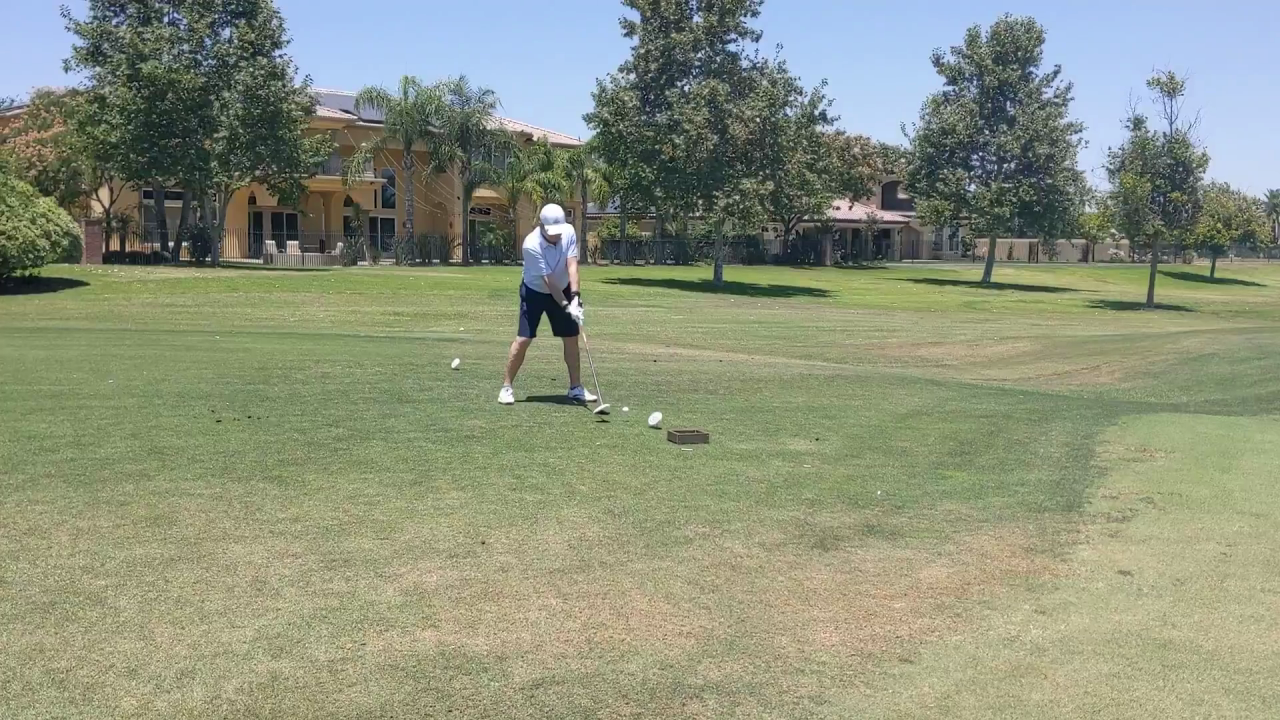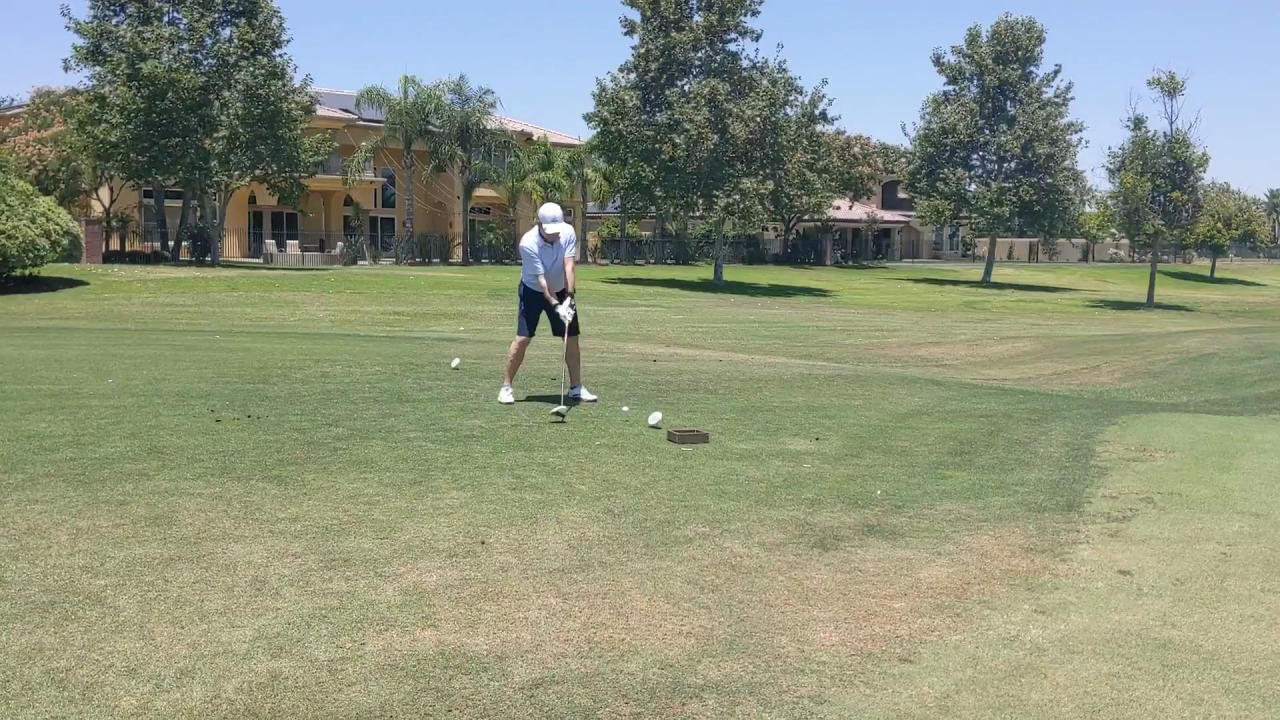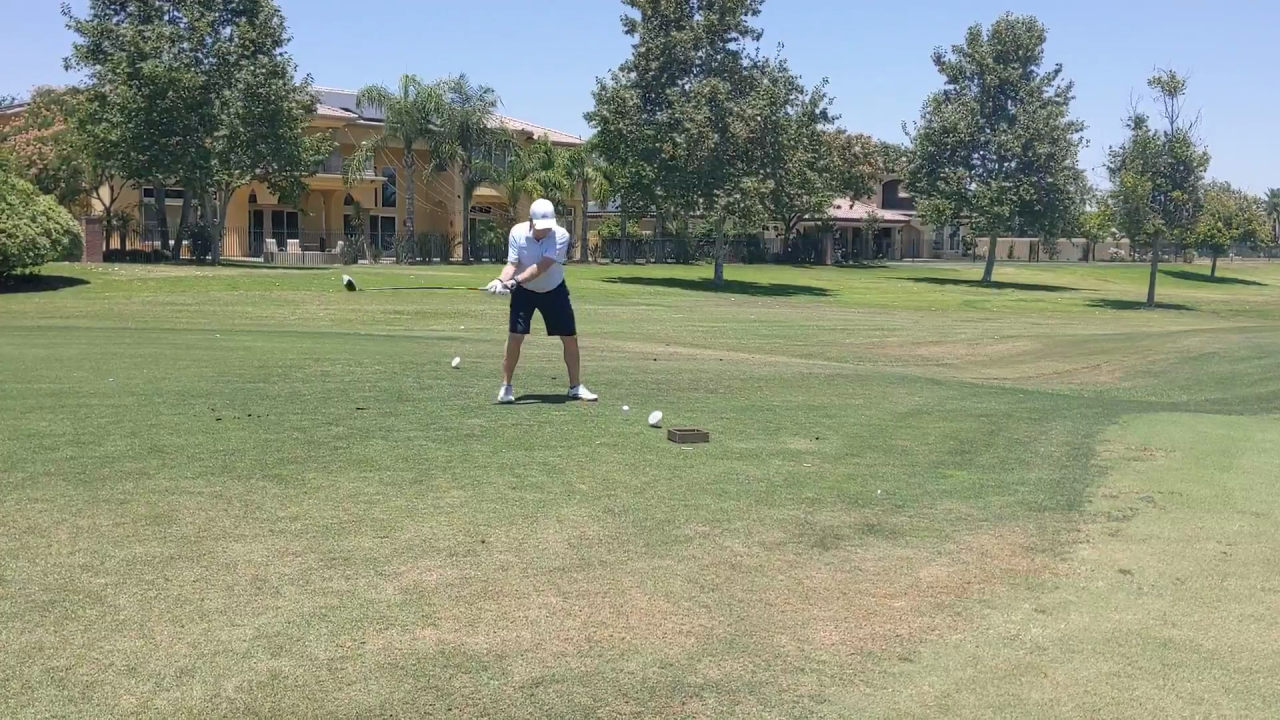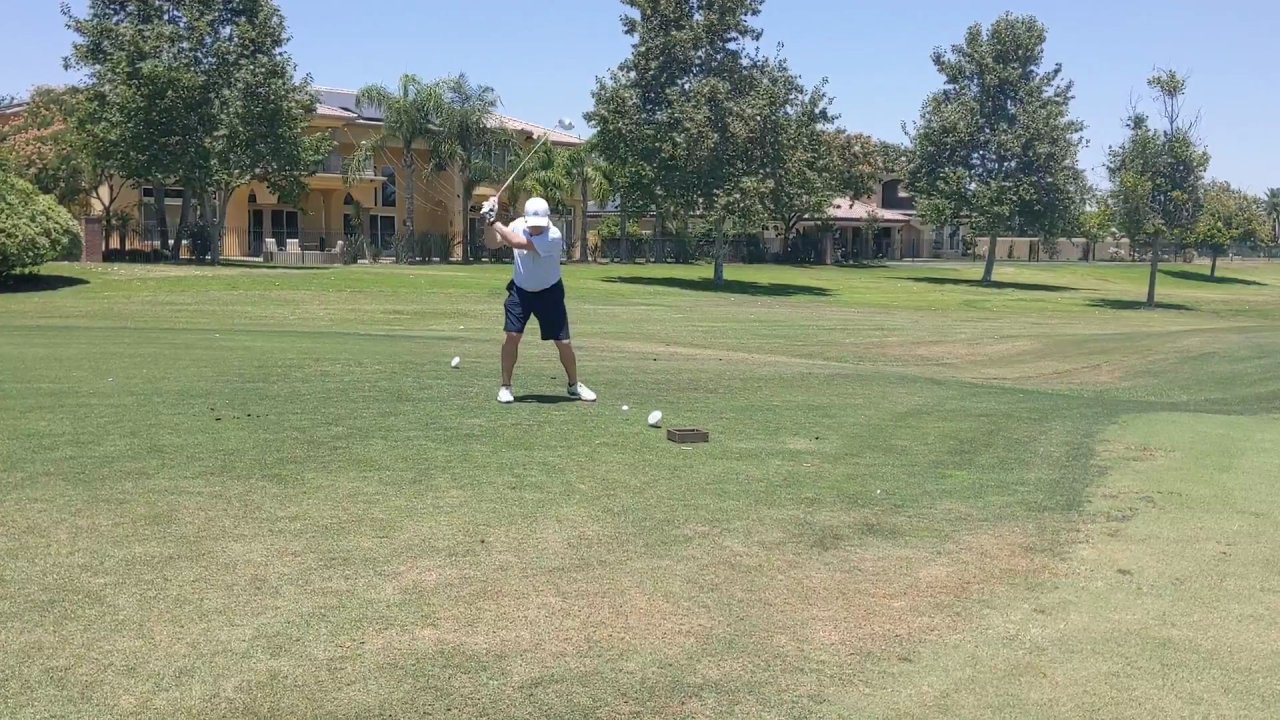
dt=0.3s
person 1, frame 1
left shoulder: (569, 232)
right shoulder: (531, 245)
left elbow: (572, 266)
right elbow: (548, 280)
left wrist: (575, 296)
right wrist: (566, 305)
left hip: (562, 291)
right hip: (534, 293)
left knee: (571, 338)
right knee: (523, 339)
left ankle: (576, 388)
right ankle: (507, 387)
person 1, frame 2
left shoulder: (568, 232)
right shoulder: (528, 244)
left elbow: (569, 266)
right elbow: (541, 279)
left wrist: (569, 297)
right wrist: (556, 306)
left hip: (560, 291)
right hip: (533, 292)
left knee: (572, 337)
right knee: (522, 339)
left ankle: (576, 387)
right ankle: (507, 386)
person 1, frame 3
left shoulder: (561, 236)
right shoulder: (517, 232)
left elbow: (541, 267)
right elbow: (512, 264)
left wrist: (513, 283)
right wrist: (501, 280)
left hip: (555, 291)
right hip: (524, 291)
left knee: (570, 338)
right knee: (516, 336)
left ankle: (575, 387)
right ankle: (506, 386)
person 1, frame 4
left shoulder: (553, 236)
right shoulder: (518, 225)
left elbow: (515, 242)
right elbow: (493, 244)
left wrist: (492, 222)
right wrist: (490, 218)
left hip: (549, 293)
right hip: (520, 291)
left knee: (563, 343)
right knee: (511, 336)
left ankle: (574, 385)
right ankle: (505, 386)
